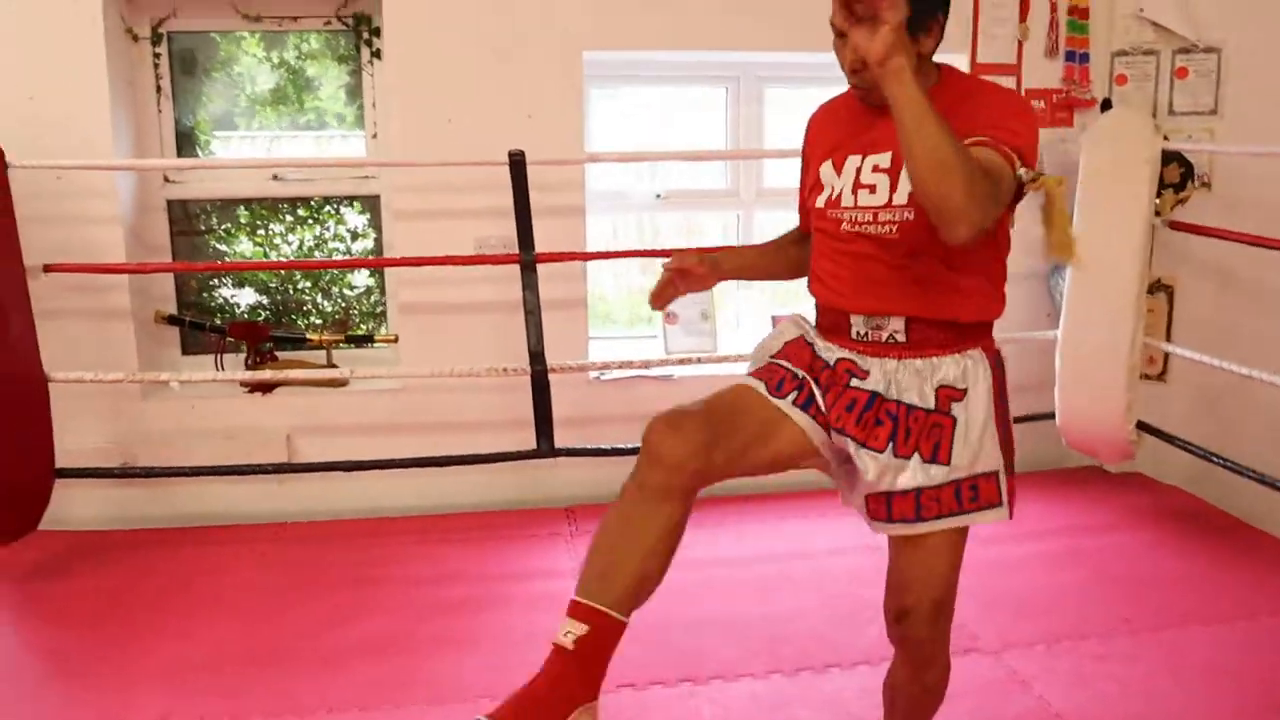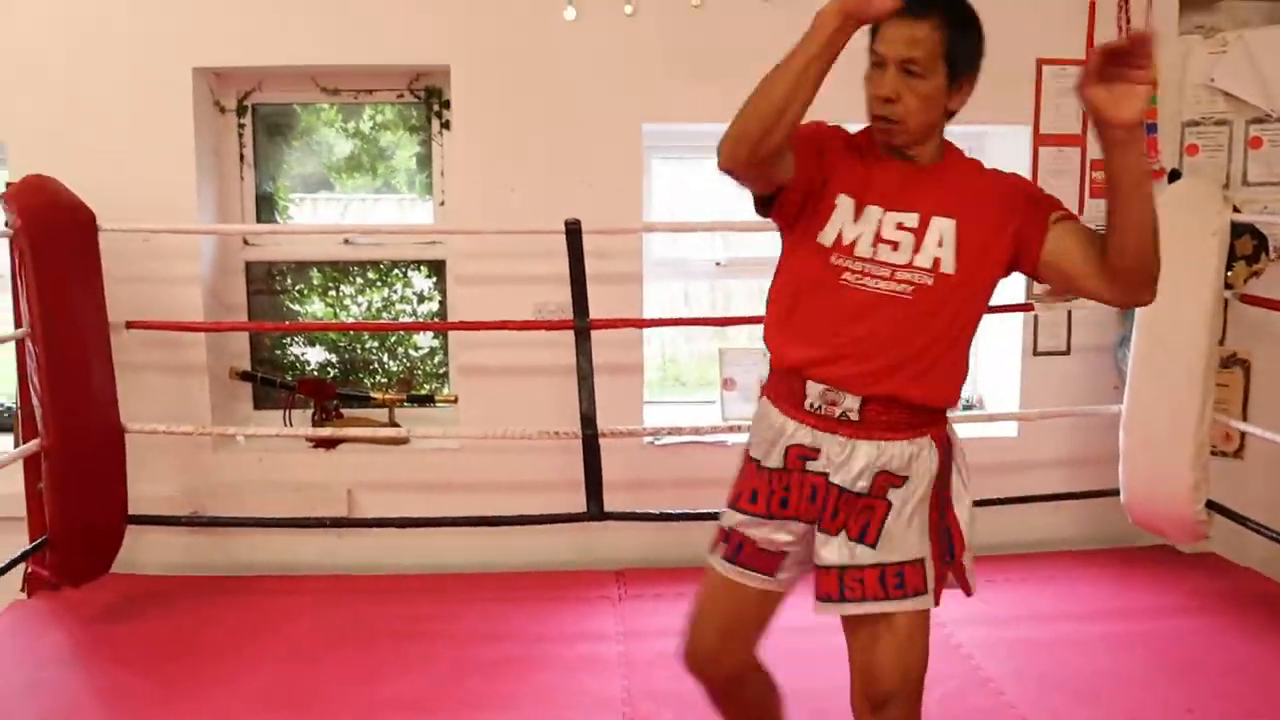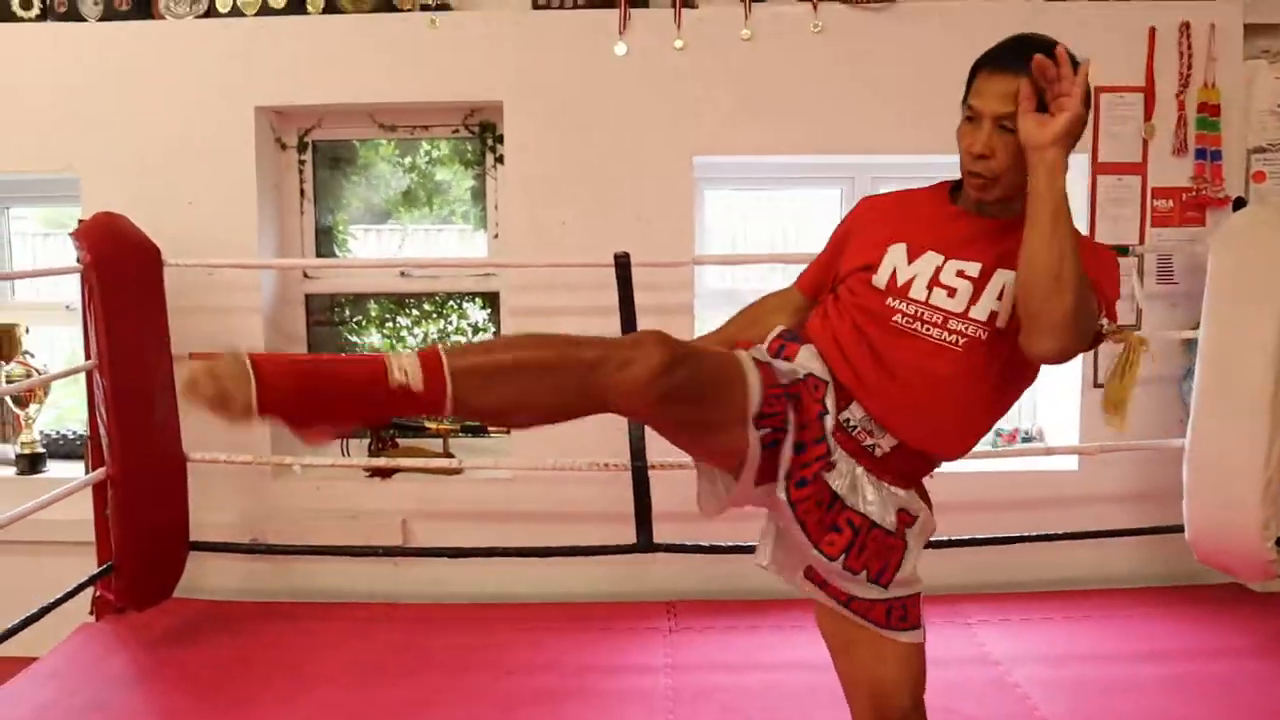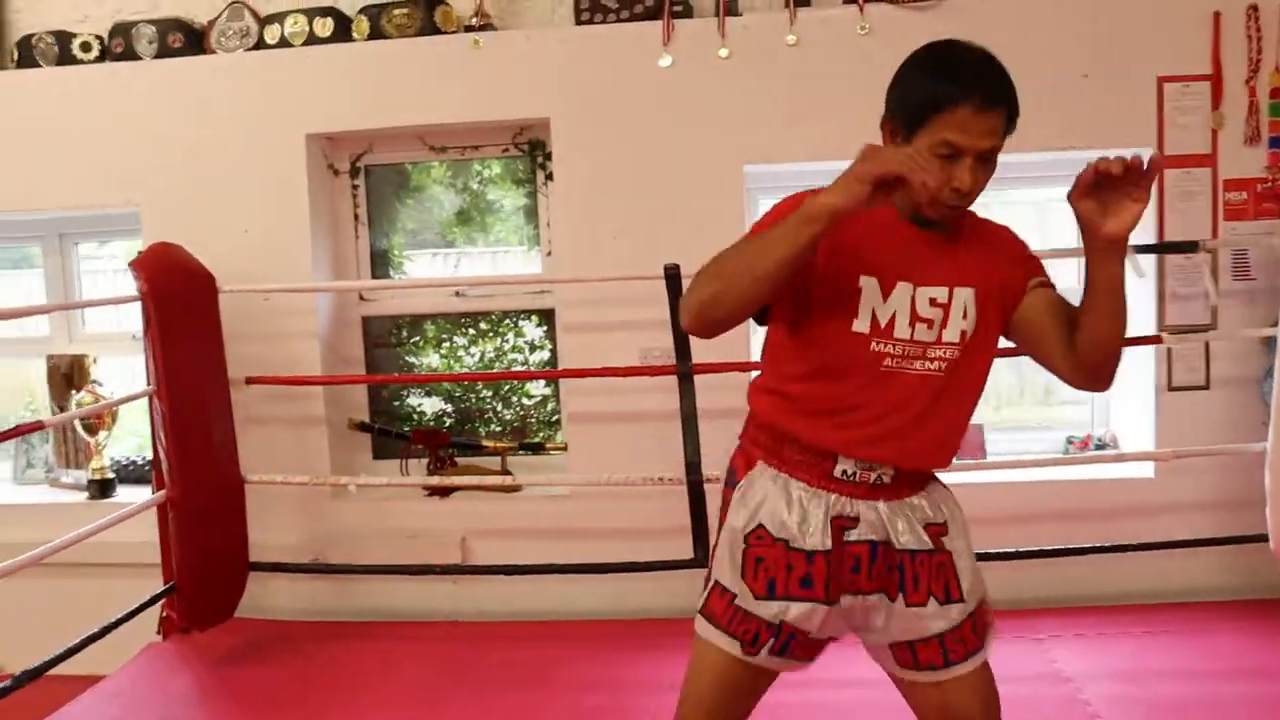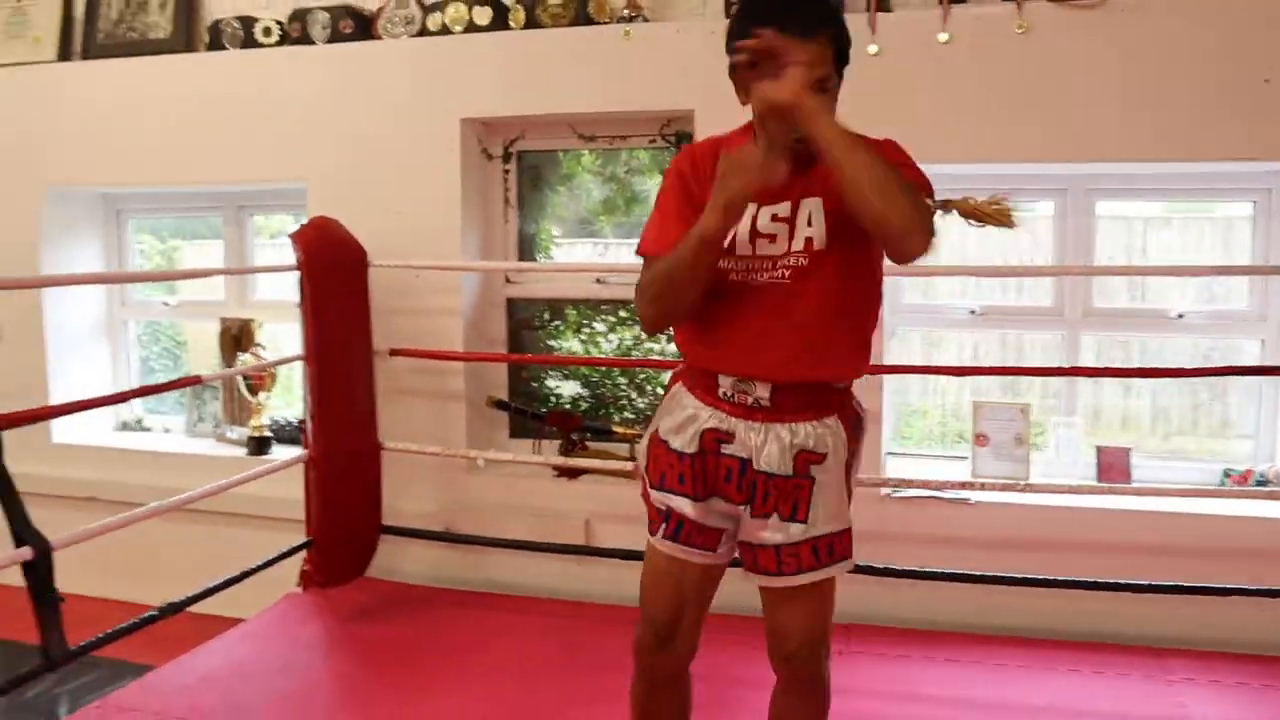
dt=0.4s
person 1, frame 1
left shoulder: (995, 113)
right shoulder: (829, 124)
left elbow: (961, 220)
left wrist: (894, 69)
right wrist: (714, 266)
left hip: (936, 385)
right hip: (828, 359)
left knee: (919, 620)
right knee: (670, 448)
person 1, frame 2
left shoulder: (998, 202)
right shoulder: (815, 156)
left elbow: (1127, 284)
right elbow: (739, 156)
left wrist: (1123, 138)
left hip: (894, 465)
right hip: (788, 441)
right knee: (714, 658)
person 1, frame 3
left shoulder: (1080, 263)
right shoulder: (880, 216)
left elbow: (1050, 337)
right elbow: (789, 303)
left wrist: (1047, 161)
right wrist: (696, 356)
left hip: (877, 490)
right hip: (782, 409)
right knee: (649, 367)
right ankle: (317, 388)
person 1, frame 4
left shoulder: (996, 255)
right shoulder: (812, 225)
left elbow: (1089, 370)
right elbow: (701, 314)
left wrist: (1104, 246)
right wrist: (827, 206)
left hip: (908, 518)
right hip: (789, 503)
person 1, frame 5
left shoulder: (873, 164)
right shoulder: (698, 166)
left elbow: (908, 238)
right elbow: (653, 311)
left wrist: (803, 111)
right wrist: (715, 220)
left hip: (804, 439)
right hip: (702, 425)
right knee: (658, 642)
